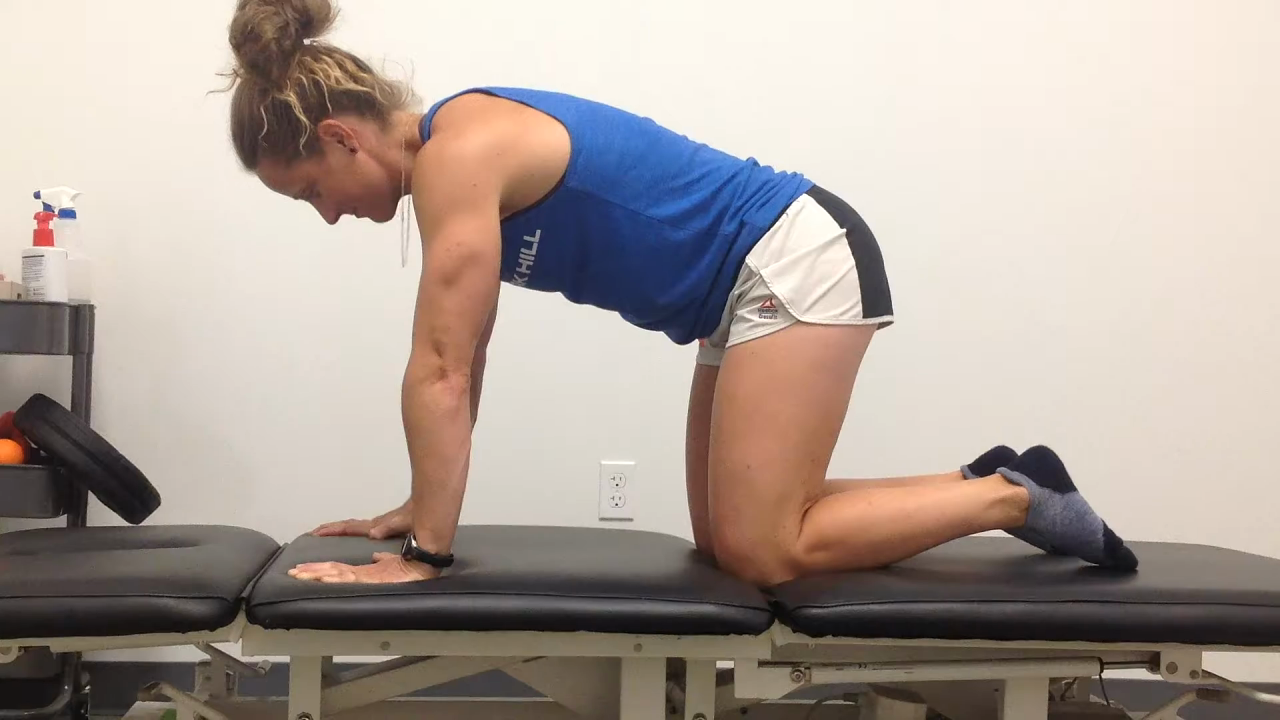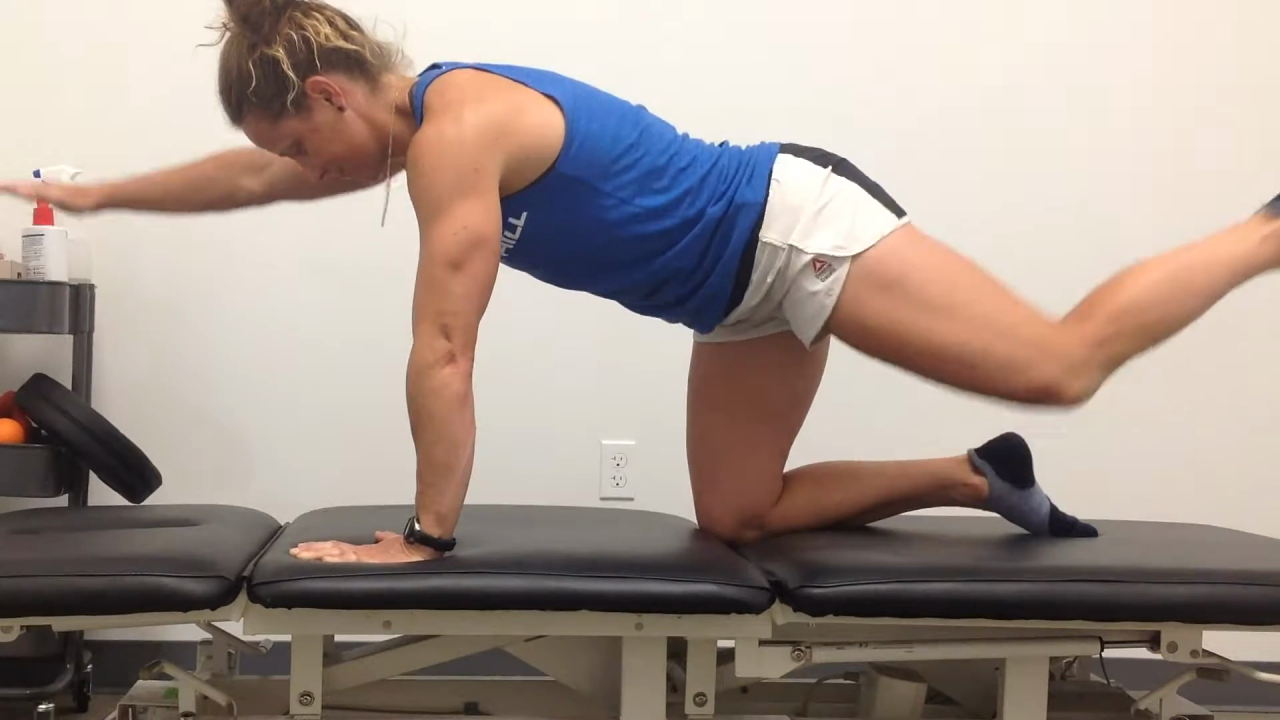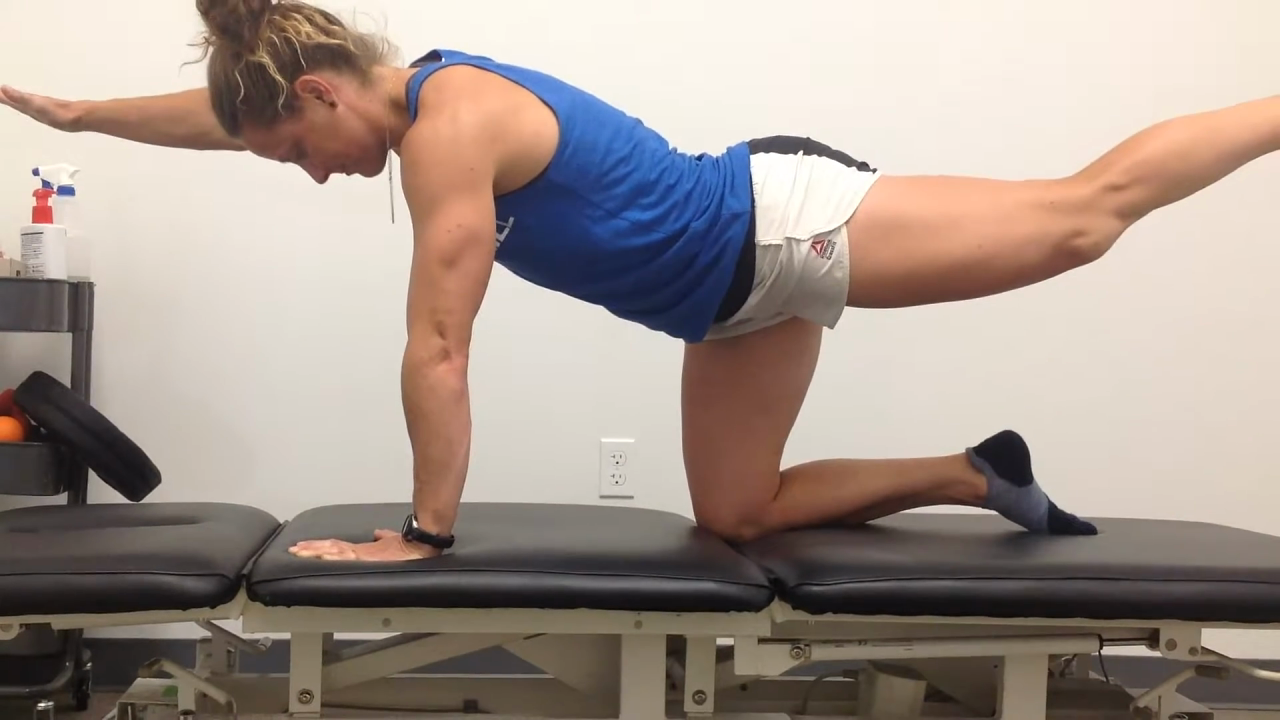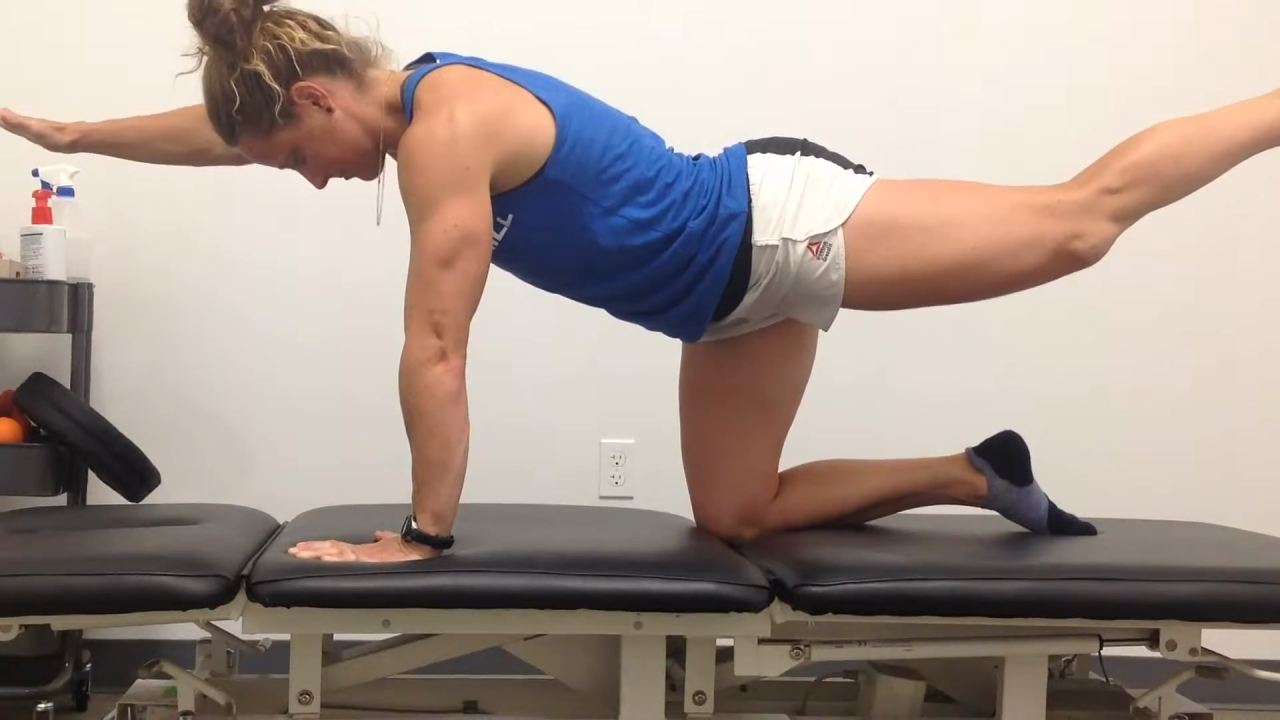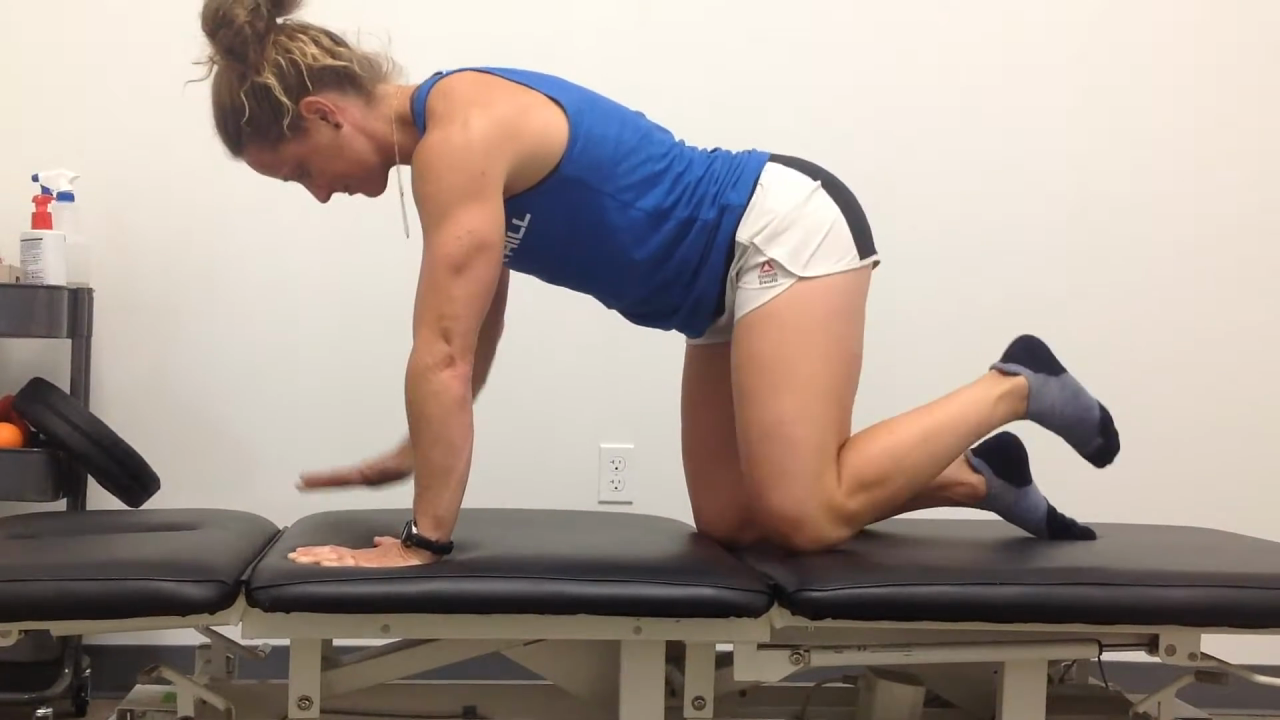
dt=1s
person 1, frame 1
left shoulder: (455, 154)
right shoulder: (465, 154)
left elbow: (437, 374)
right elbow: (462, 365)
left wrist: (425, 553)
right wrist: (417, 509)
left hip: (795, 261)
right hip: (752, 282)
left knee: (762, 553)
right knee: (727, 539)
left ankle: (1012, 499)
right ankle: (984, 483)
person 1, frame 2
left shoulder: (454, 131)
right shoulder: (416, 125)
left elbow: (441, 357)
right elbow: (253, 179)
left wrist: (426, 533)
left hip: (794, 227)
right hip: (749, 278)
left knee: (1059, 360)
right knee: (738, 516)
right ankle: (982, 481)
person 1, frame 3
left shoulder: (447, 128)
left elbow: (437, 351)
right elbow: (226, 113)
left wrist: (426, 531)
left hip: (783, 221)
right hip: (740, 285)
left knee: (1082, 211)
right knee: (739, 515)
right ankle: (979, 477)
person 1, frame 4
left shoulder: (444, 126)
left elbow: (434, 353)
right elbow: (230, 128)
left wrist: (425, 531)
left hip: (782, 220)
right hip: (740, 279)
left knee: (1078, 218)
right knee: (738, 516)
right ankle: (978, 477)
person 1, frame 5
left shoulder: (457, 135)
right shoulder: (450, 134)
left elbow: (441, 355)
right elbow: (475, 333)
left wrist: (425, 537)
right wrist: (411, 456)
left hip: (784, 228)
right hip: (736, 264)
left knee: (805, 516)
right knee: (733, 521)
left ankle: (1012, 386)
right ankle: (982, 478)
